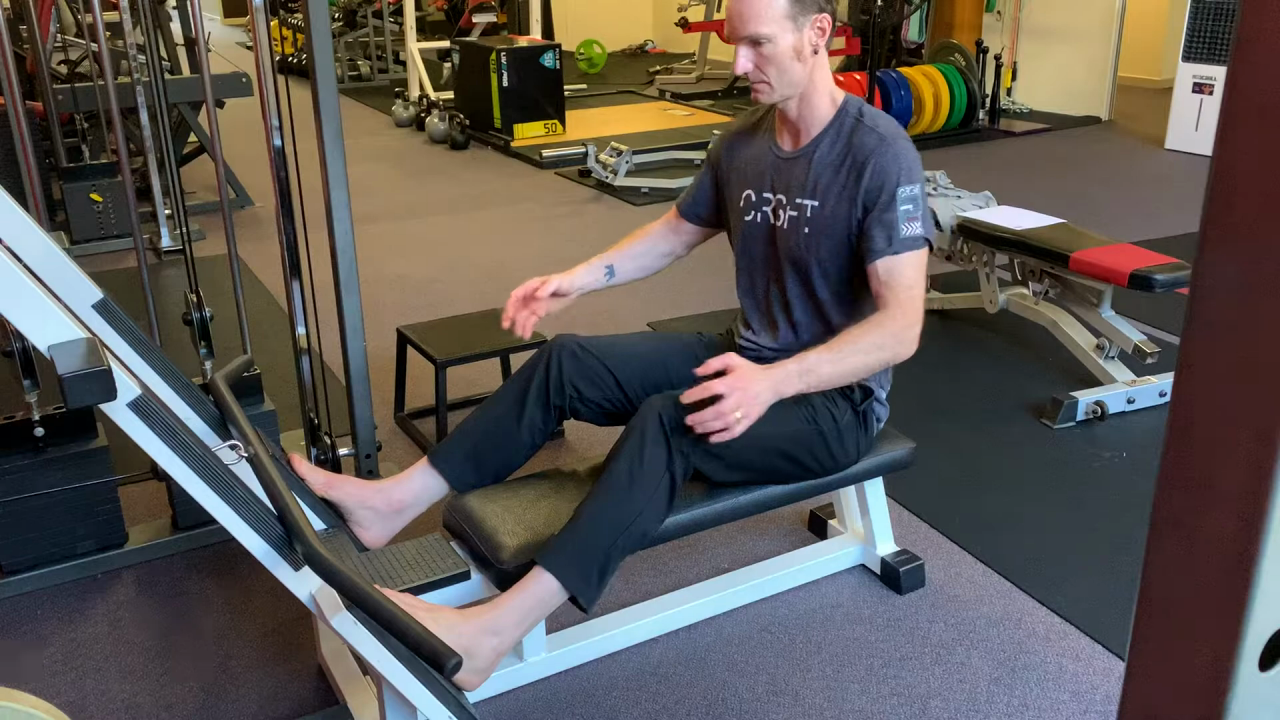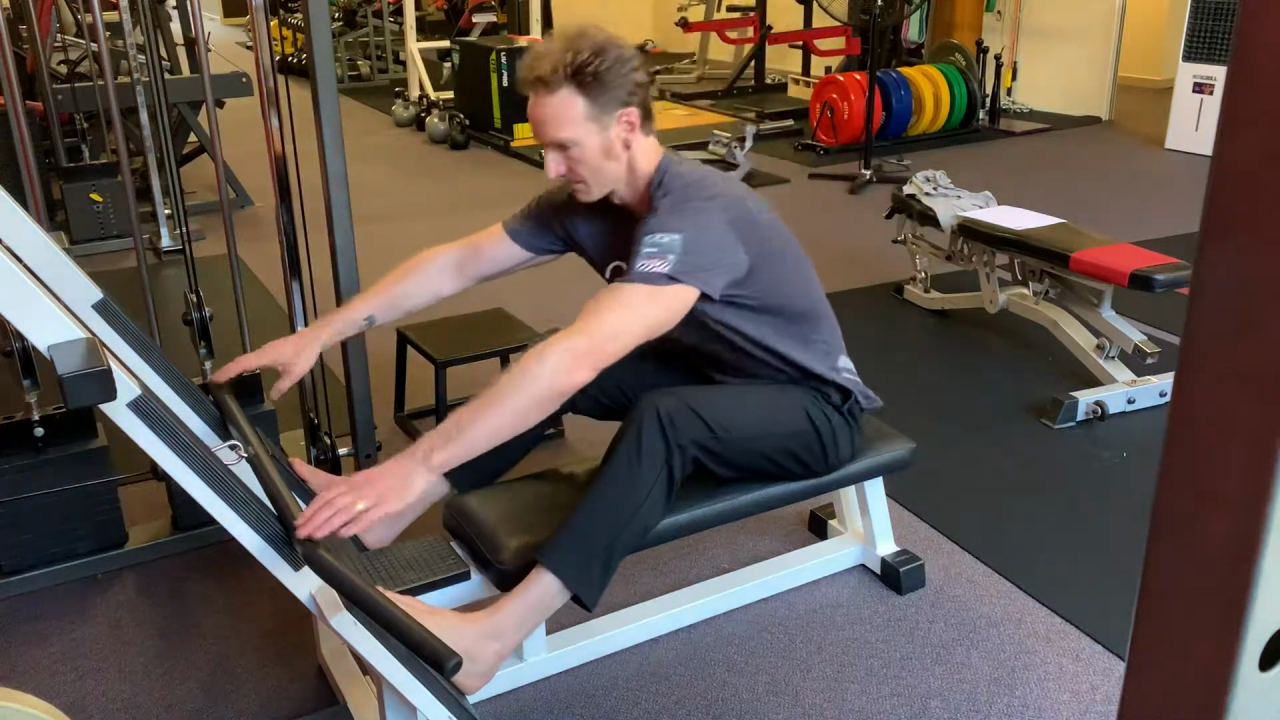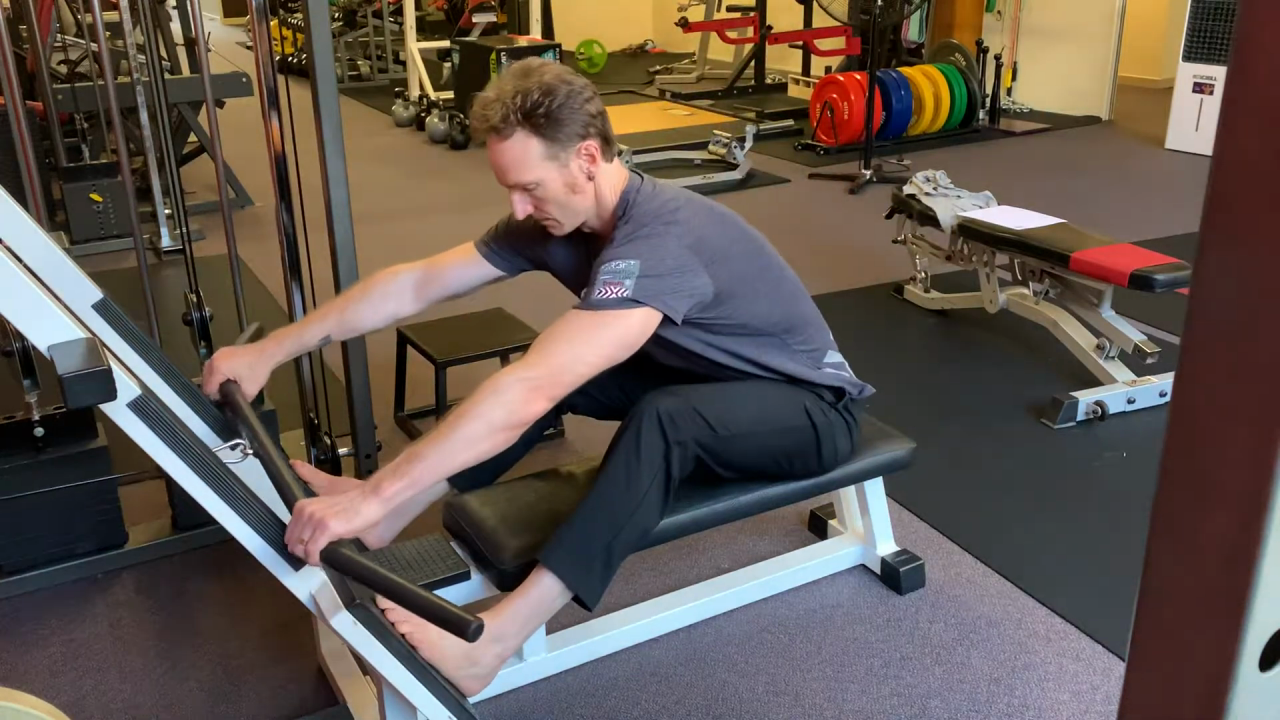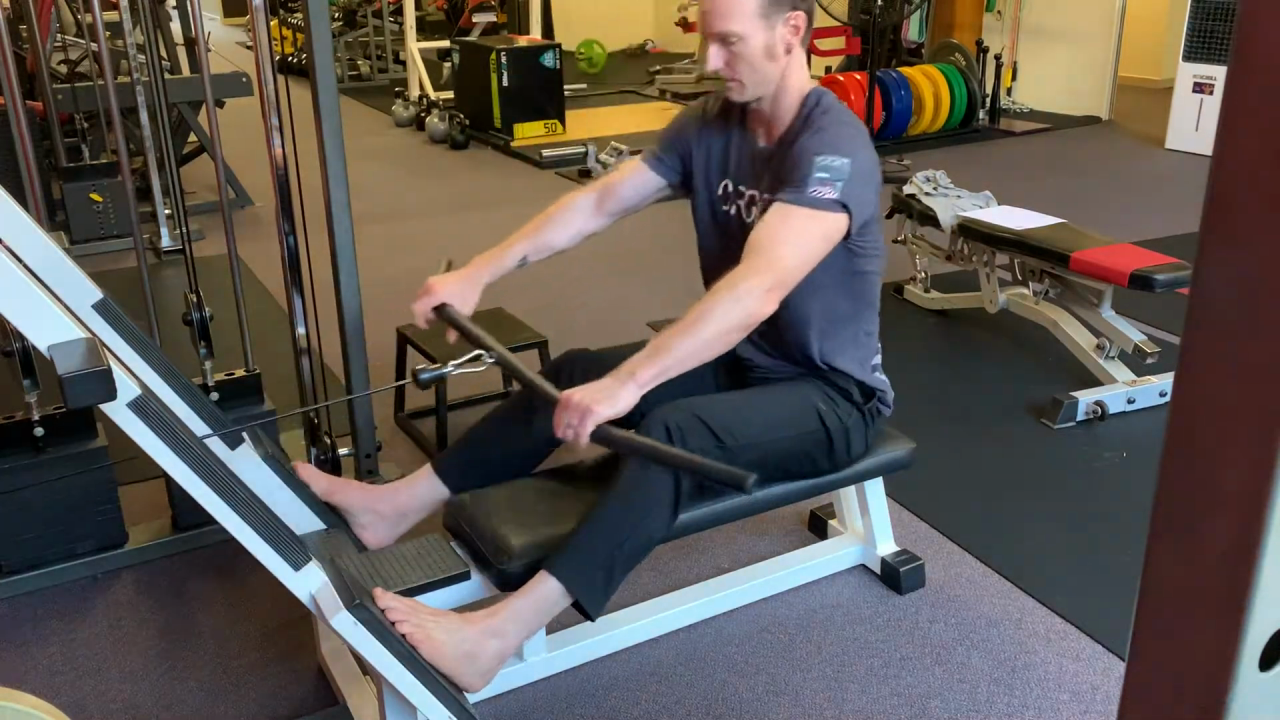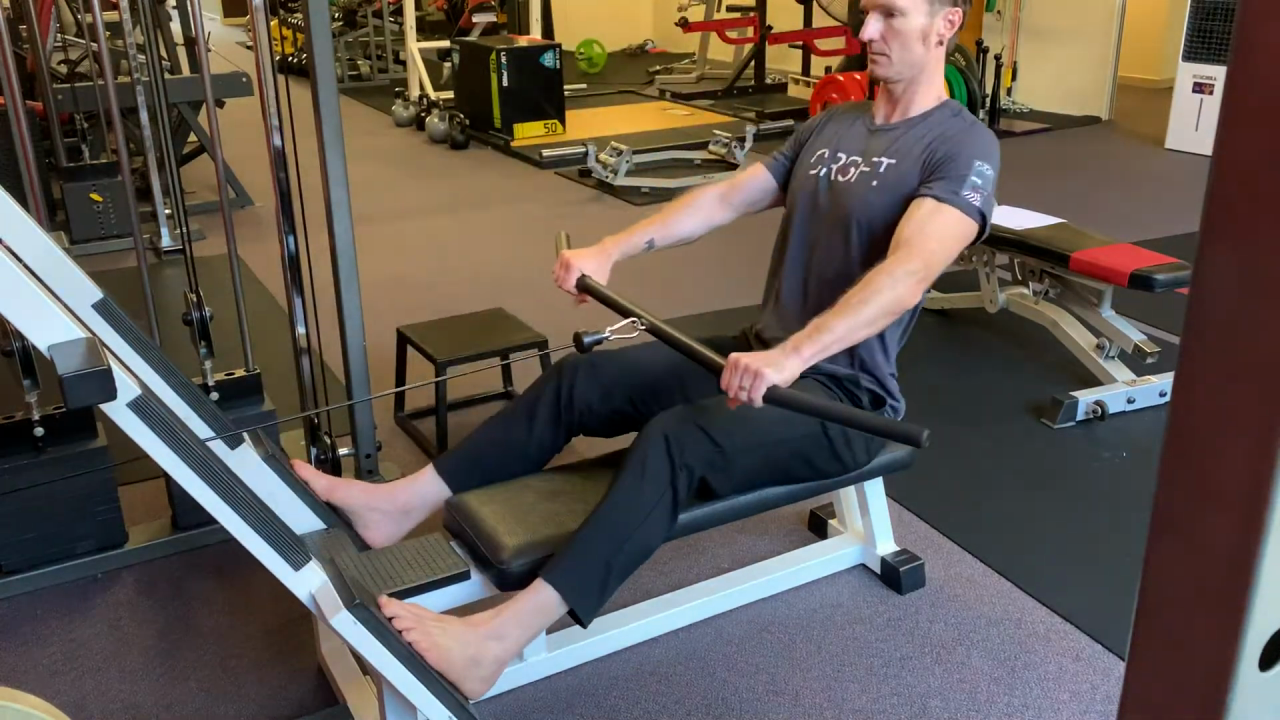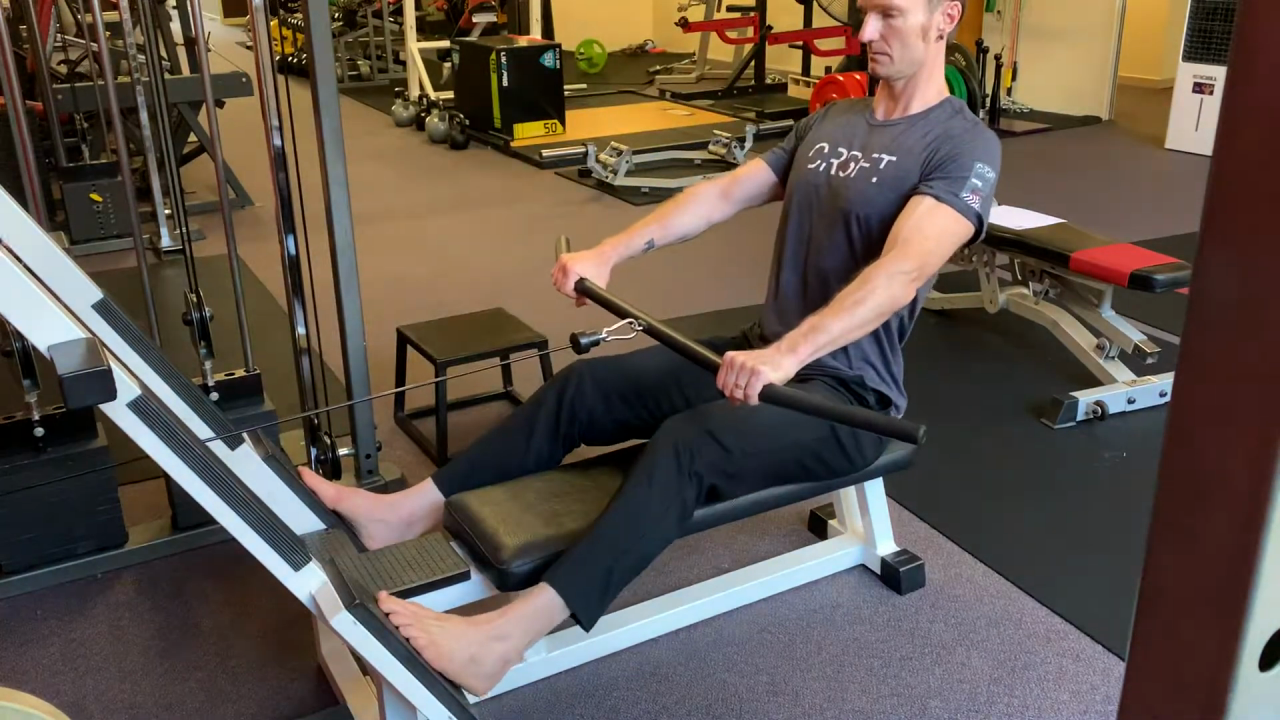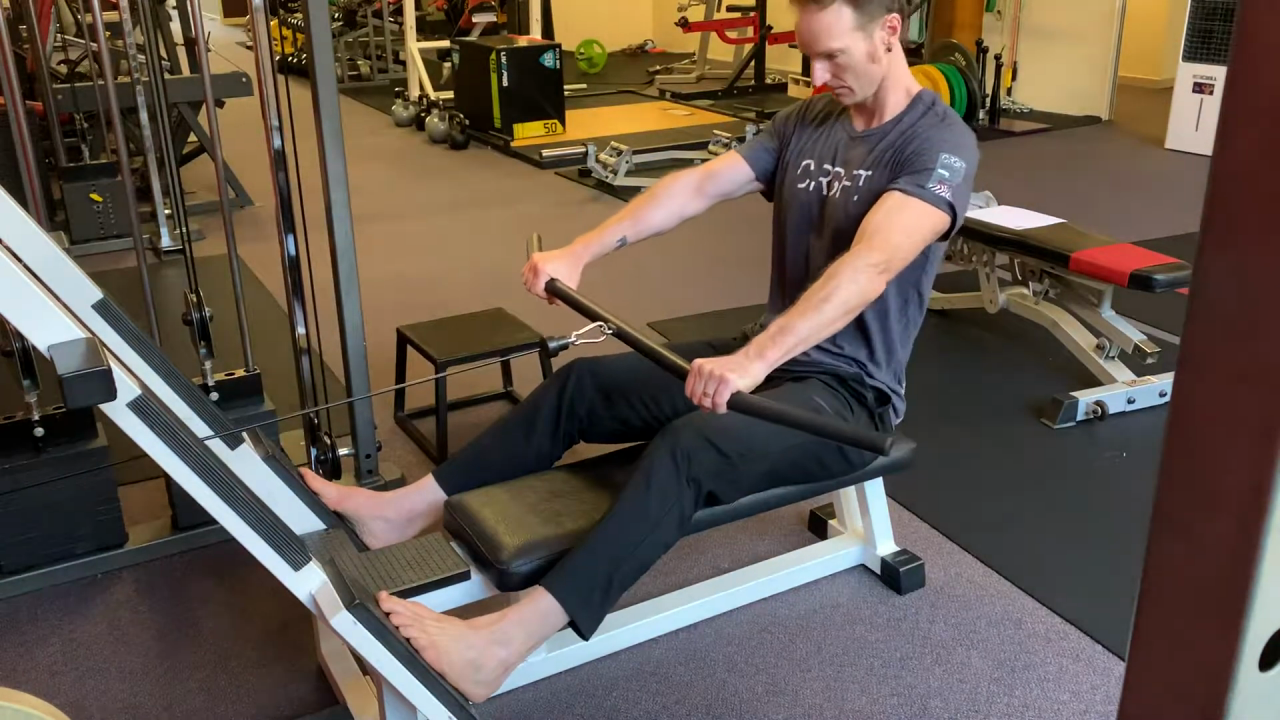
dt=0.7s
person 1, frame 1
left shoulder: (878, 155)
right shoulder: (744, 143)
left elbow: (899, 326)
right elbow: (676, 231)
left wrist: (775, 381)
right wrist: (576, 279)
left hip: (833, 399)
right hip: (750, 359)
left knee: (667, 422)
right knee: (567, 362)
left ankle: (497, 629)
right ankle: (394, 500)
person 1, frame 2
left shoulder: (697, 213)
right shoulder: (585, 198)
left elbow: (579, 359)
right elbow: (457, 264)
left wrist: (418, 466)
right wrist: (315, 337)
left hip: (812, 405)
right hip: (712, 368)
left knee: (665, 419)
right knee: (548, 367)
left ankle: (495, 635)
right ankle: (386, 515)
person 1, frame 3
left shoulder: (659, 239)
right shoulder: (555, 218)
left elbow: (528, 394)
right elbow: (416, 285)
left wrist: (372, 496)
right wrist: (267, 352)
left hip: (808, 405)
right hip: (712, 370)
left knee: (664, 418)
right knee: (548, 373)
left ankle: (490, 638)
right ankle: (392, 516)
person 1, frame 4
left shoulder: (829, 144)
right shoulder: (713, 122)
left elbow: (755, 290)
right elbow: (601, 201)
left wrist: (626, 388)
right wrist: (483, 272)
left hip: (831, 395)
right hip: (739, 360)
left knee: (671, 430)
right knee: (569, 375)
left ankle: (498, 635)
right ankle: (397, 505)
person 1, frame 5
left shoulder: (962, 148)
right shoulder: (833, 124)
left elbow: (905, 276)
right elbow: (725, 198)
left wrist: (790, 357)
right wrist: (609, 251)
left hip: (845, 395)
right hip: (763, 357)
left knee: (677, 440)
right knee: (581, 378)
left ankle: (499, 637)
right ankle: (402, 504)
person 1, frame 6
left shoulder: (963, 147)
right shoulder: (831, 121)
left elbow: (898, 273)
right elbow: (724, 194)
left wrist: (786, 357)
right wrist: (608, 254)
left hip: (848, 393)
right hip: (765, 354)
left knee: (687, 445)
right knee: (582, 389)
left ankle: (504, 638)
right ankle: (408, 512)
person 1, frame 7
left shoulder: (938, 145)
right shoulder: (807, 121)
left elbow: (867, 268)
right elbow: (697, 186)
left wrist: (751, 363)
right wrist: (578, 253)
left hip: (849, 392)
right hip: (774, 356)
left knee: (688, 449)
right knee: (583, 385)
left ankle: (503, 643)
right ankle: (408, 509)
